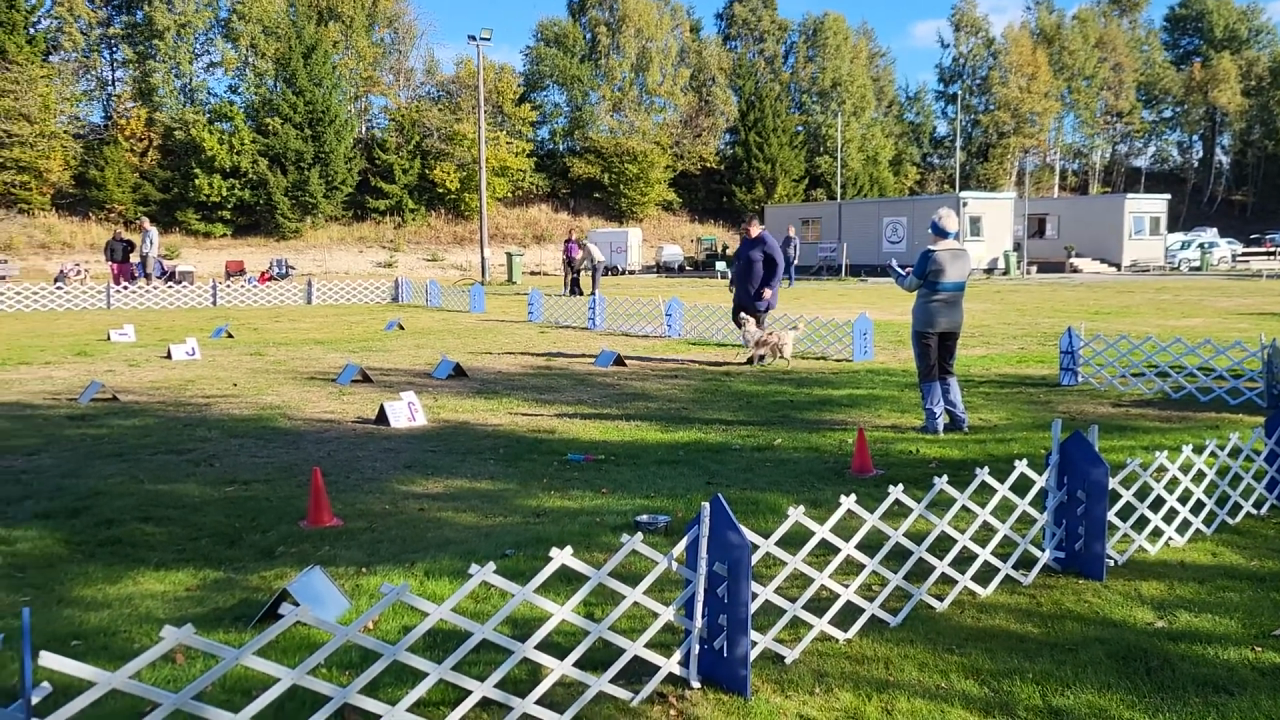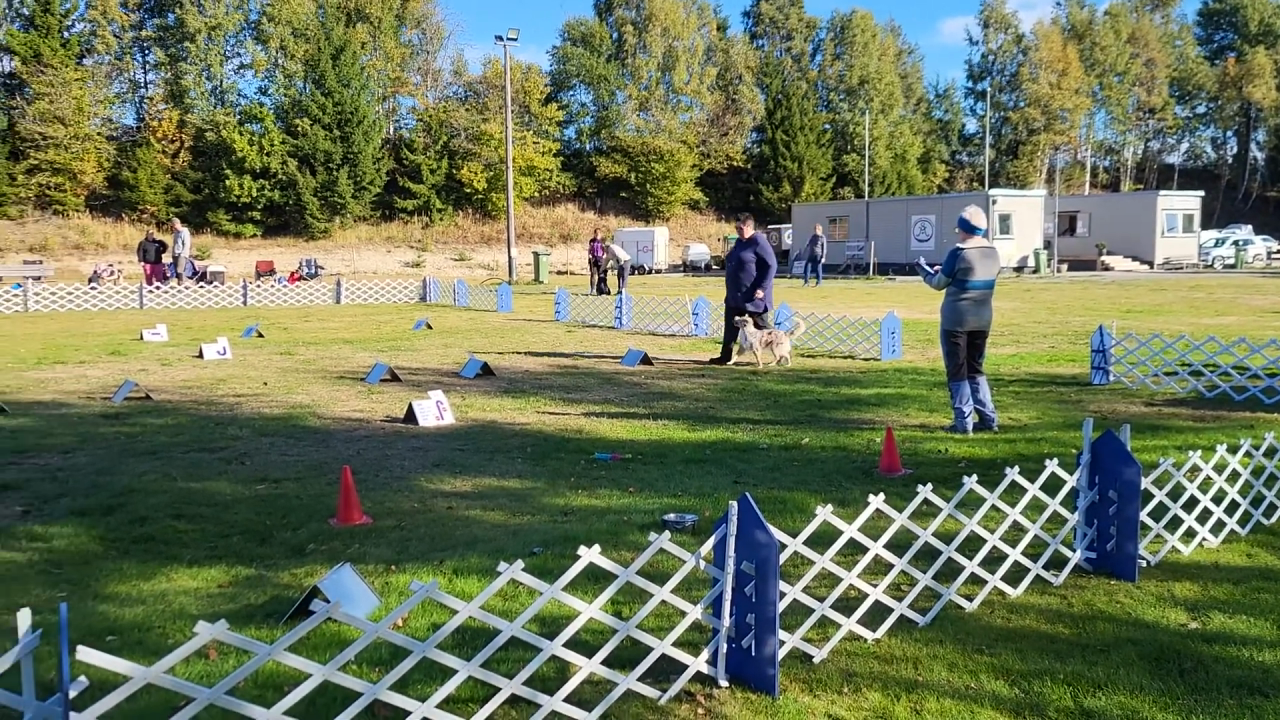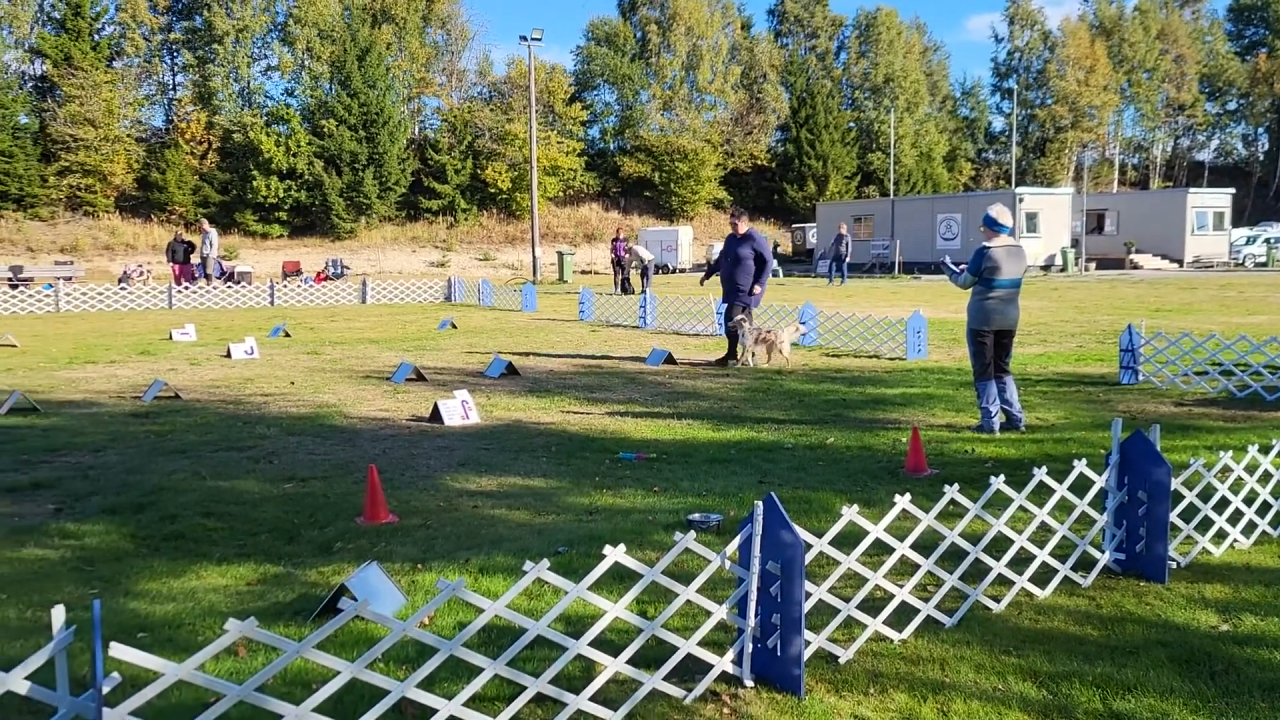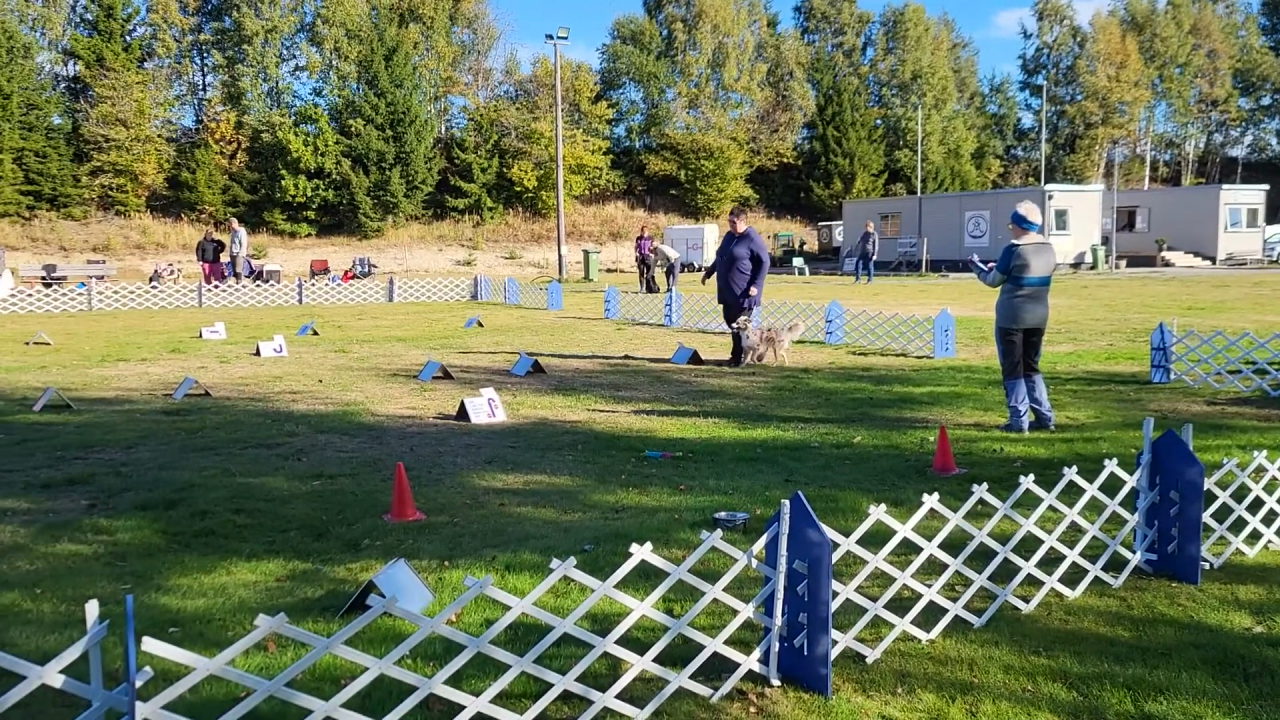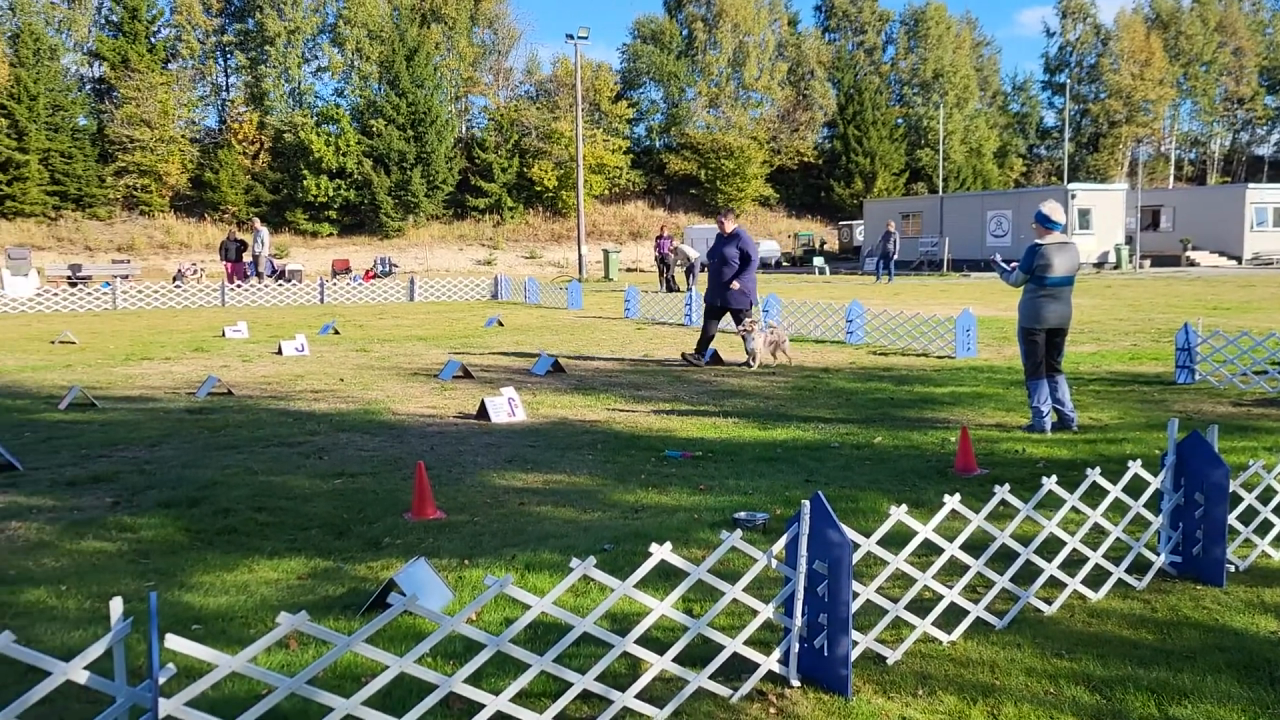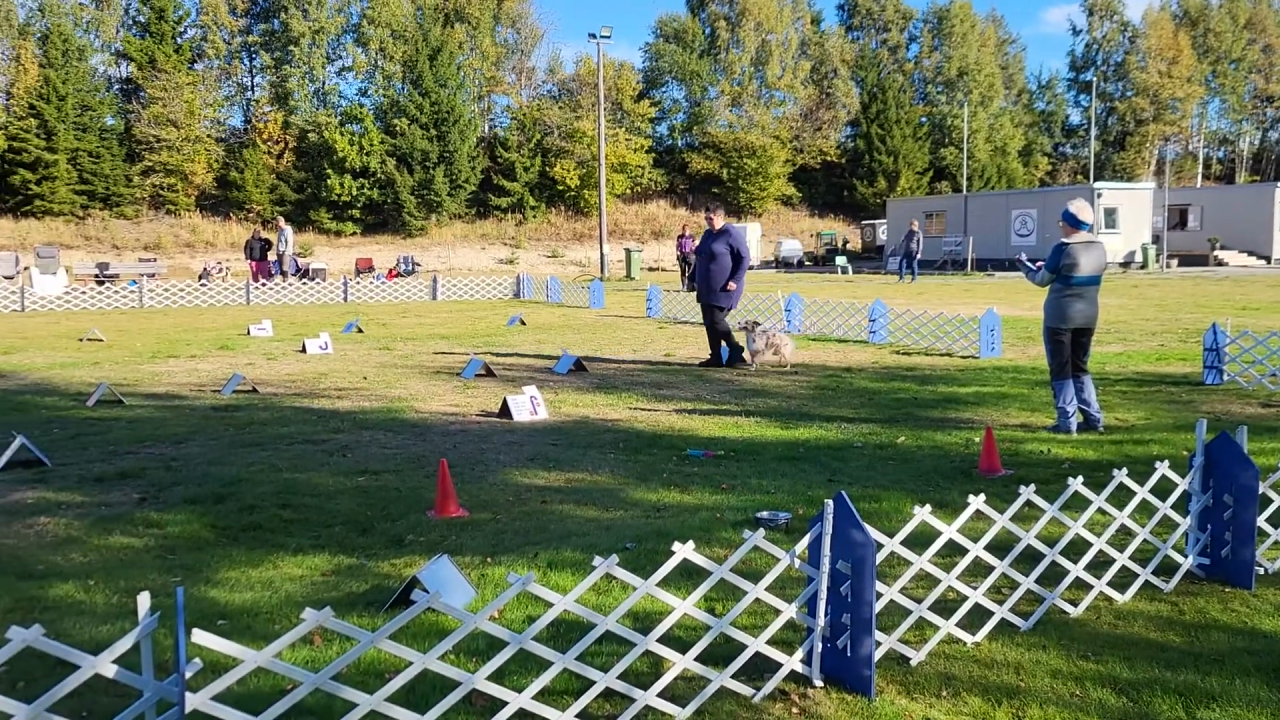
dt=0.3s
person 1, frame 1
left shoulder: (930, 255)
right shoulder: (964, 256)
left elbow: (911, 286)
left wrist: (897, 271)
right wrist: (915, 273)
left hip: (927, 321)
right hip: (953, 322)
left knee: (929, 373)
right knee: (947, 371)
left ankle: (934, 423)
right ankle: (959, 420)
person 1, frame 2
left shoulder: (959, 253)
right shoulder: (993, 254)
left elbow: (939, 284)
left wrist: (924, 270)
right wrist: (944, 271)
left hip: (956, 319)
right hip: (982, 320)
left knee: (957, 372)
right knee: (975, 370)
left ankle: (963, 423)
right ankle: (988, 419)
person 1, frame 3
left shoulder: (985, 252)
right shoulder: (1020, 252)
left elbow: (965, 283)
left wrist: (950, 270)
right wrist: (969, 270)
left hip: (982, 319)
right hip: (1009, 319)
left knee: (984, 371)
right knee: (1002, 369)
left ankle: (990, 423)
right ankle: (1015, 419)
person 1, frame 4
left shoulder: (1014, 250)
right shoulder: (1049, 250)
left elbow: (994, 281)
left wrist: (977, 266)
right wrist: (999, 268)
left hip: (1011, 317)
right hip: (1038, 317)
left knee: (1013, 370)
right knee: (1031, 368)
left ankle: (1019, 421)
right ankle: (1045, 418)
person 1, frame 5
left shoulder: (1037, 249)
right shoulder: (1073, 250)
left elbow: (1017, 281)
left wrist: (1000, 266)
right wrist: (1021, 268)
left hip: (1034, 317)
right hip: (1061, 318)
left knee: (1035, 370)
right knee: (1054, 368)
left ankle: (1041, 422)
right ankle: (1068, 418)
person 1, frame 6
left shoulder: (1063, 249)
right shoulder: (1100, 249)
left elbow: (1042, 280)
left wrist: (1025, 265)
right wrist: (1047, 267)
left hip: (1060, 317)
right hip: (1088, 317)
left knee: (1061, 370)
right knee: (1080, 368)
left ankle: (1067, 422)
right ankle: (1094, 419)
